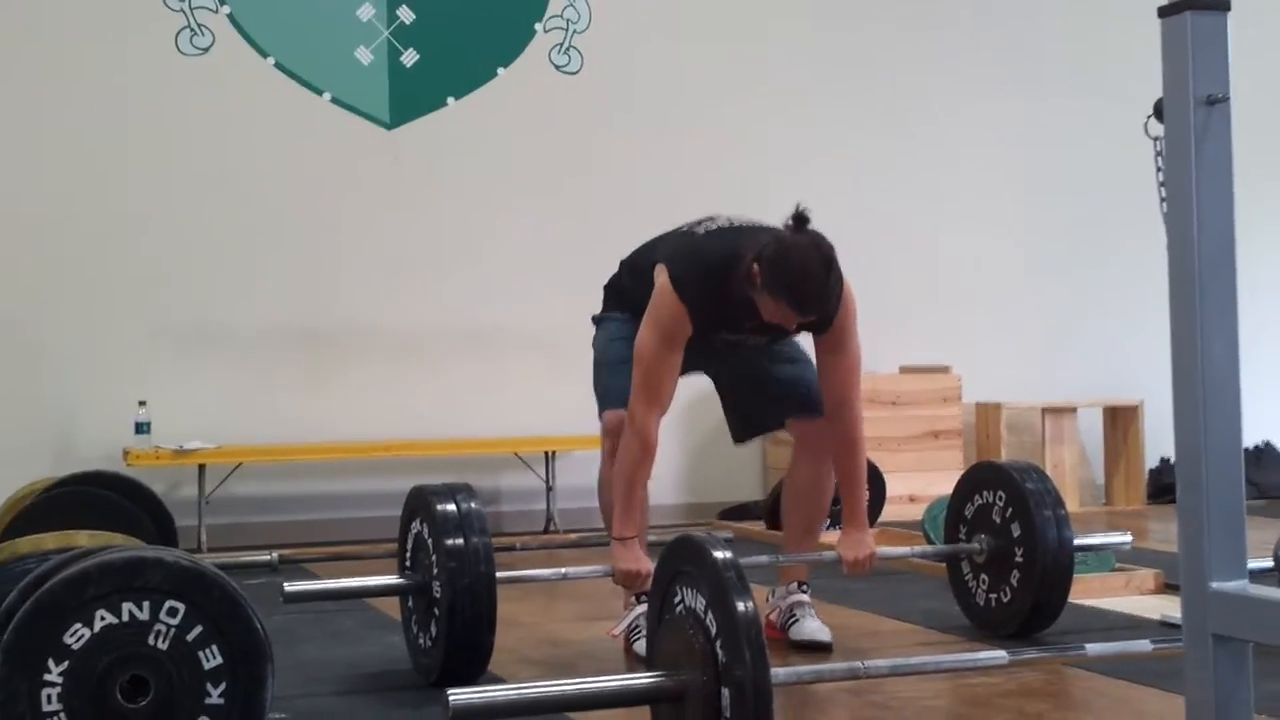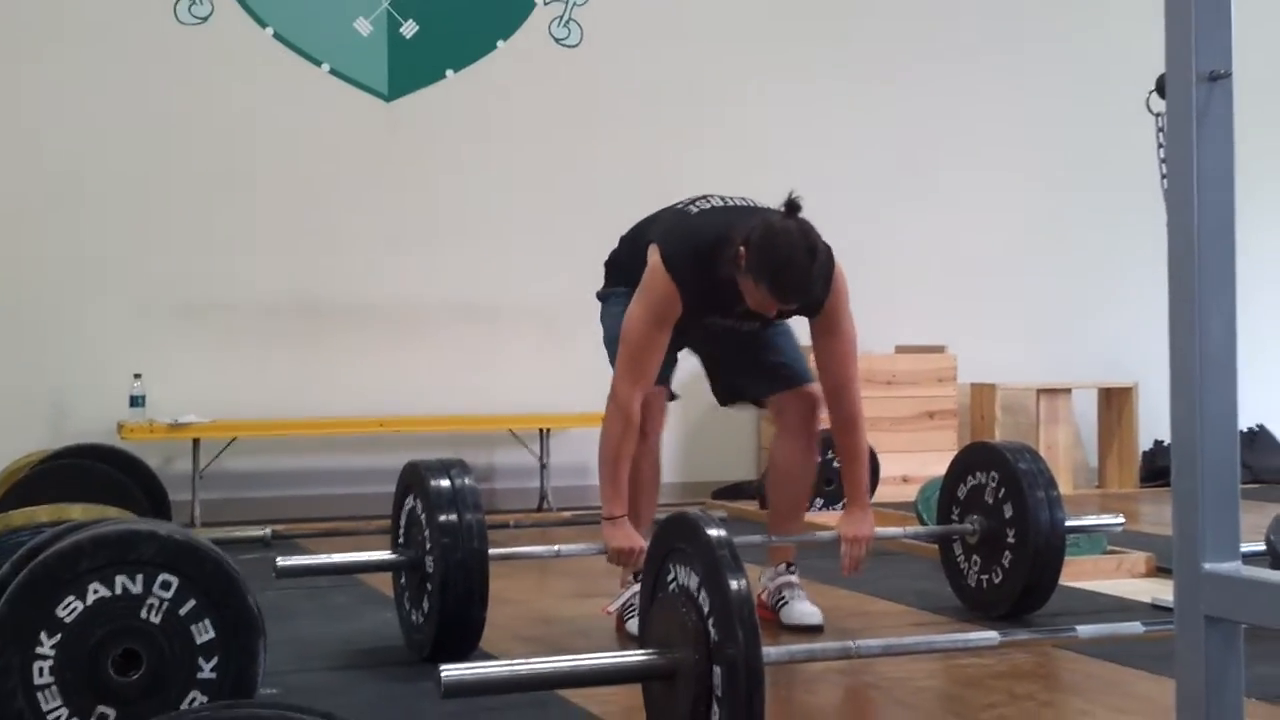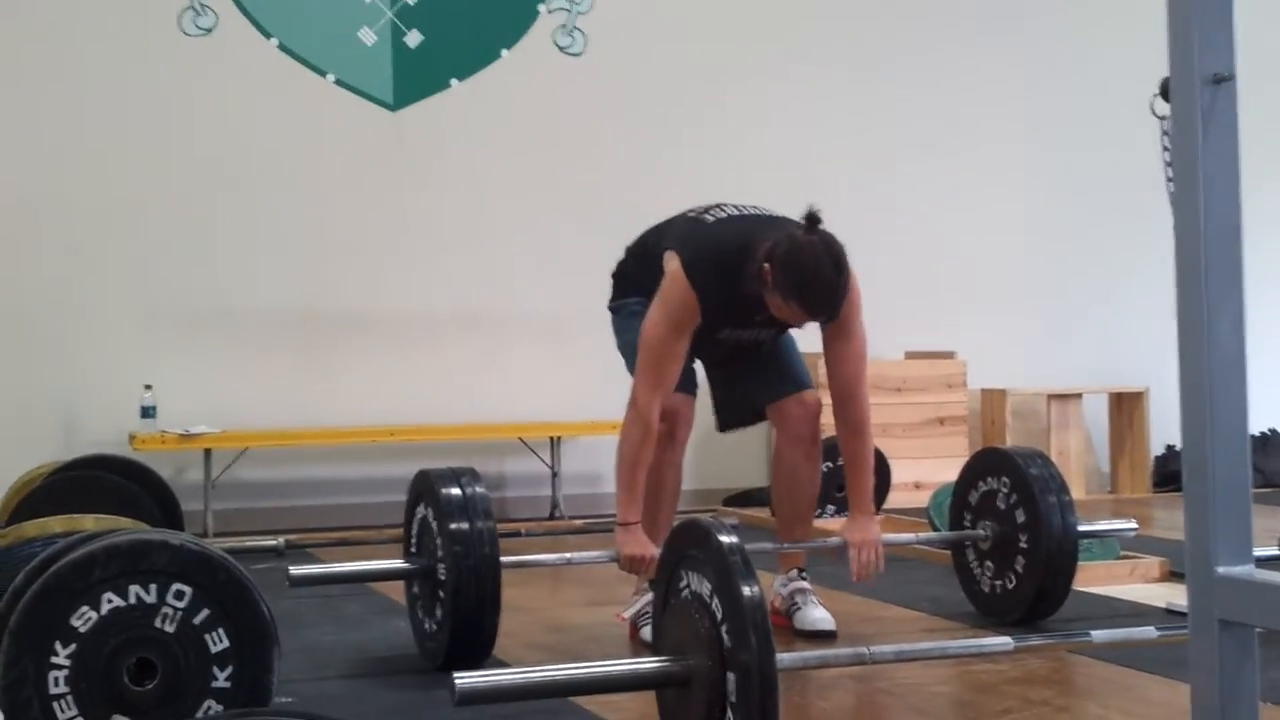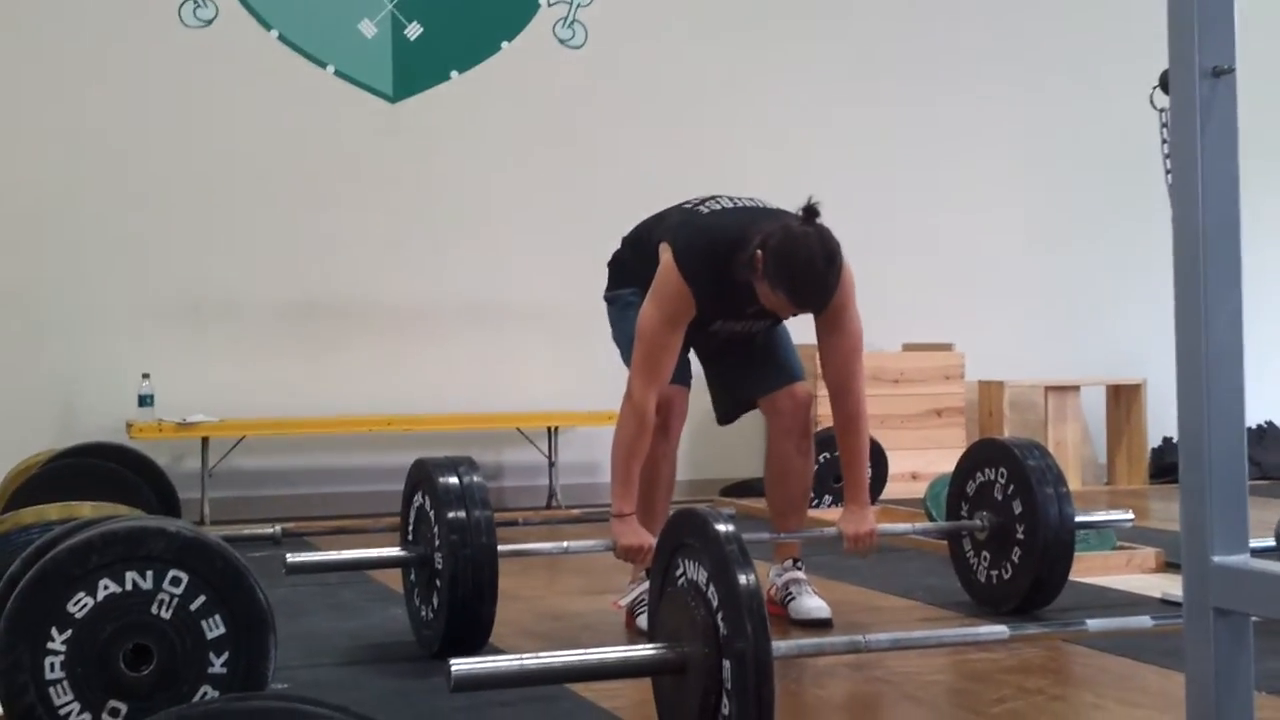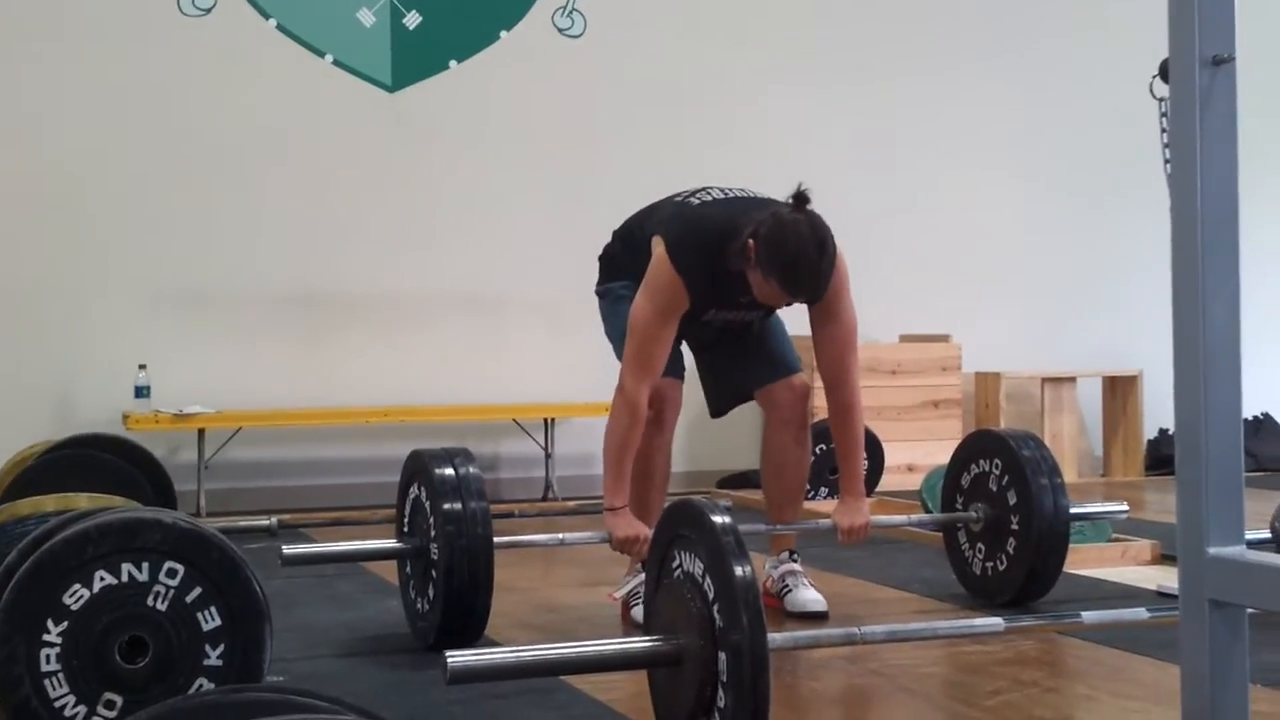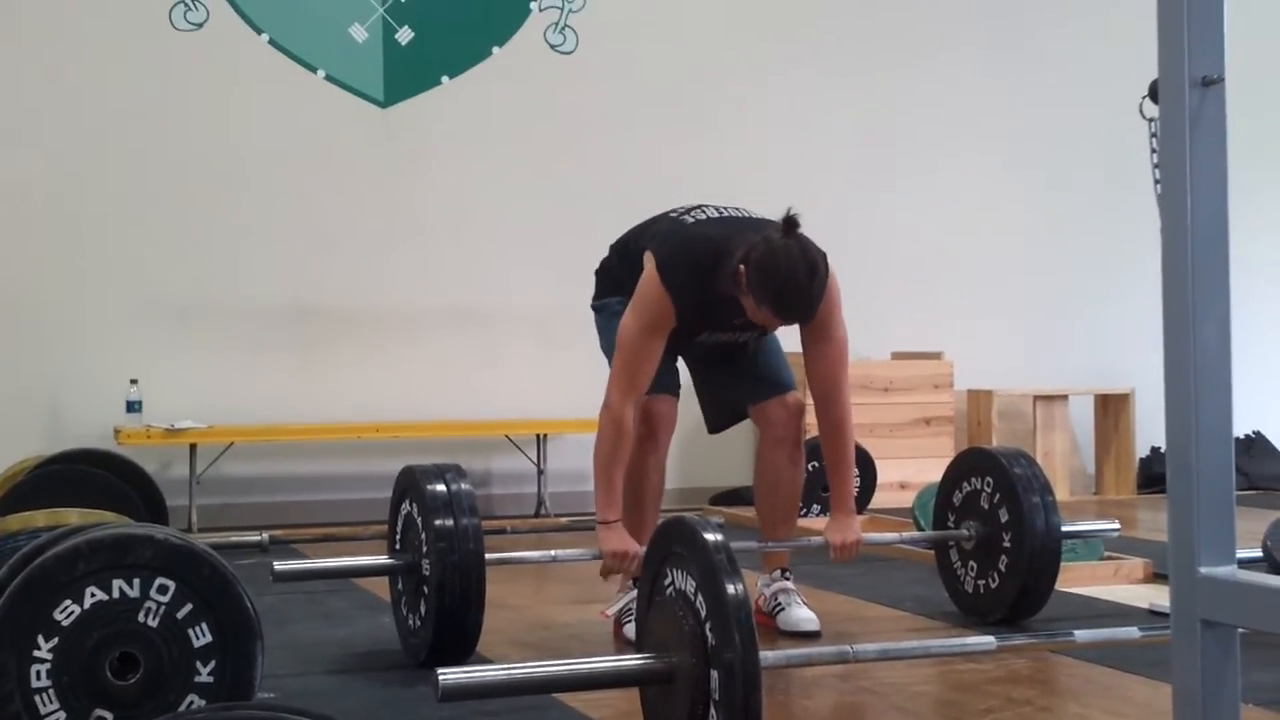
dt=0.4s
person 1, frame 1
left shoulder: (831, 293)
right shoulder: (682, 282)
left elbow: (845, 414)
right elbow: (644, 418)
left wrist: (857, 526)
right wrist: (625, 541)
left hip: (746, 334)
right hip: (638, 311)
left knee: (818, 427)
right knee: (623, 424)
left ankle: (790, 598)
right ankle: (640, 607)
person 1, frame 2
left shoulder: (822, 274)
right shoulder: (673, 265)
left elbow: (843, 395)
right elbow: (627, 395)
left wrist: (858, 507)
right wrist: (614, 518)
left hip: (733, 315)
right hip: (636, 287)
left knee: (801, 403)
right knee: (649, 405)
left ankle: (780, 578)
right ankle: (637, 587)
person 1, frame 3
left shoulder: (836, 283)
right shoulder: (693, 272)
left elbow: (851, 402)
right elbow: (646, 402)
left wrist: (862, 514)
right wrist: (629, 525)
left hip: (744, 321)
right hip: (649, 297)
left knee: (802, 412)
right knee: (673, 412)
left ankle: (792, 584)
right ankle: (649, 594)
person 1, frame 4
left shoulder: (828, 273)
right shoulder: (687, 264)
left elbow: (847, 392)
right elbow: (642, 394)
left wrist: (858, 503)
right wrist: (624, 515)
left hip: (738, 312)
right hip: (643, 288)
left knee: (795, 404)
right knee: (669, 404)
left ankle: (787, 574)
right ankle: (646, 583)
person 1, frame 5
left shoulder: (823, 263)
right shoulder: (680, 254)
left elbow: (841, 382)
right elbow: (634, 386)
left wrist: (853, 494)
right wrist: (617, 507)
left hip: (730, 303)
right hip: (635, 281)
left knee: (790, 395)
right knee: (662, 398)
left ankle: (783, 567)
right ankle: (642, 575)
person 1, frame 6
left shoulder: (813, 281)
right shoulder: (670, 274)
left elbow: (832, 400)
right elbow: (622, 402)
left wrist: (843, 511)
right wrist: (609, 522)
left hip: (725, 320)
right hip: (629, 295)
left knee: (785, 413)
right knee: (655, 416)
left ankle: (776, 584)
right ankle: (635, 592)
